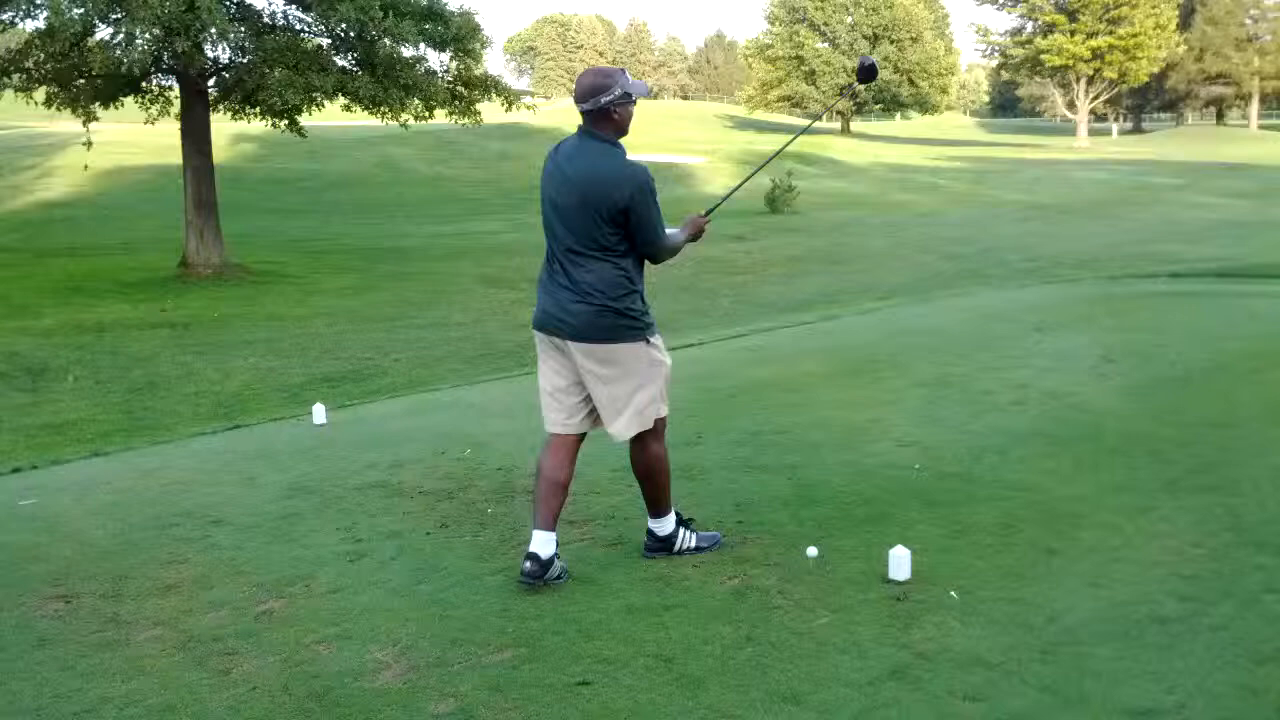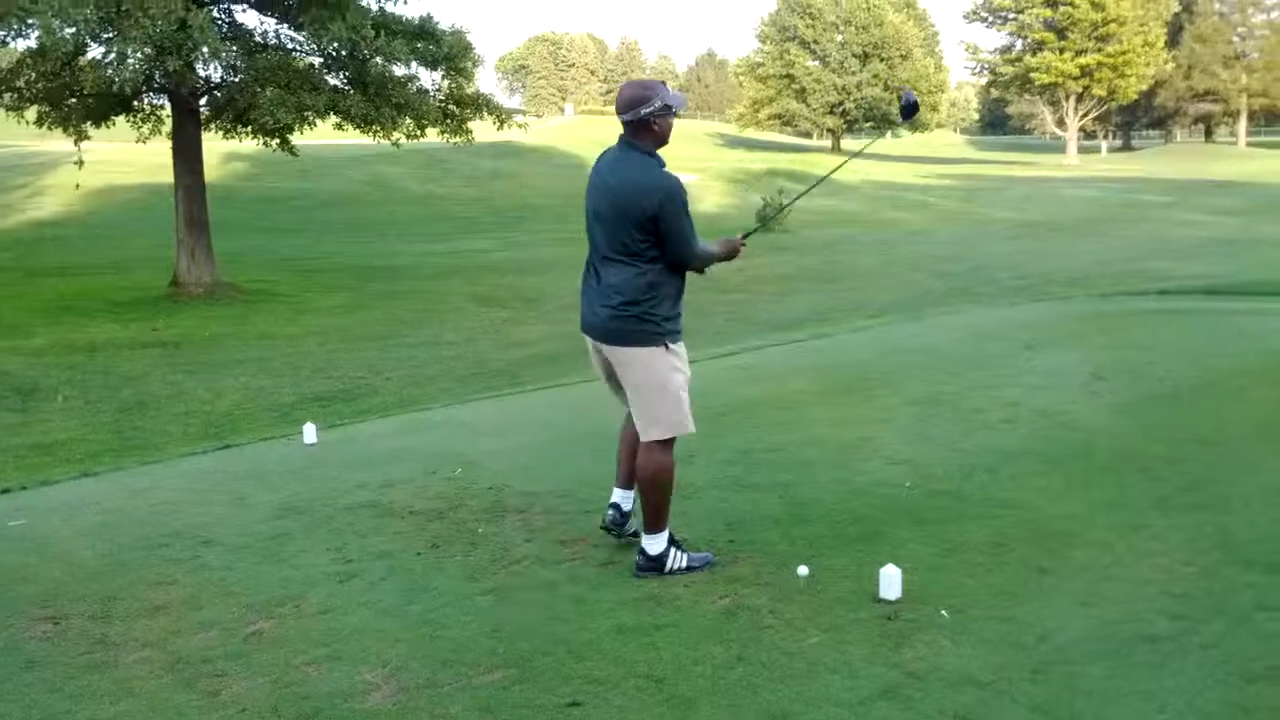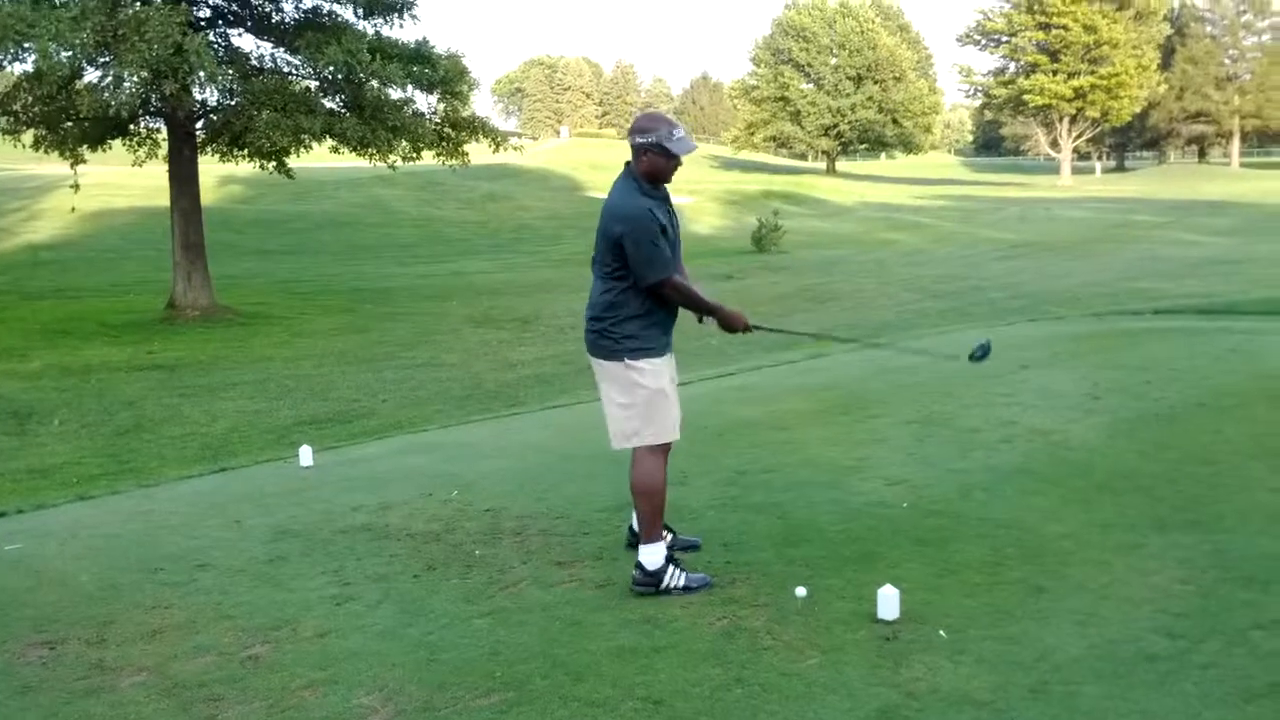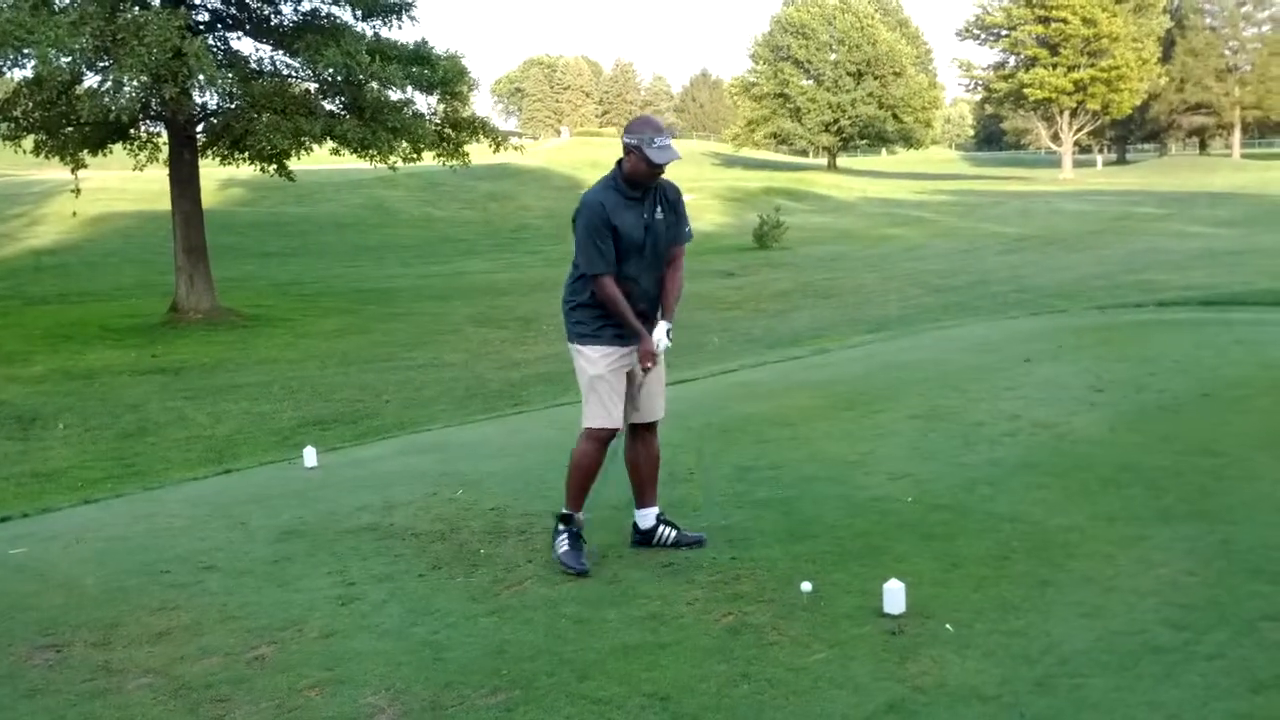
dt=0.4s
person 1, frame 1
left shoulder: (557, 157)
right shoulder: (630, 177)
right elbow: (656, 251)
left wrist: (667, 233)
right wrist: (687, 233)
left hip: (555, 319)
right hip: (614, 325)
left knee: (562, 434)
right knee: (648, 428)
left ankle: (540, 550)
right ankle: (664, 530)
person 1, frame 2
left shoulder: (606, 163)
right shoulder: (661, 185)
right elbow: (688, 257)
left wrist: (701, 252)
right wrist: (721, 251)
left hip: (602, 318)
right hip: (643, 327)
left knee: (640, 420)
right knee: (659, 434)
left ankle: (622, 505)
right ankle: (655, 549)
person 1, frame 3
left shoulder: (652, 191)
right shoulder: (631, 212)
left elbow: (670, 268)
right elbow: (666, 284)
left wrist: (705, 307)
right wrist: (720, 314)
left hip: (652, 336)
right hip: (626, 344)
left knee: (661, 436)
right knee: (652, 445)
left ankle: (644, 527)
right ankle: (653, 565)
person 1, frame 4
left shoulder: (670, 195)
right shoulder: (597, 205)
left elbow: (675, 262)
right elbow: (602, 281)
left wrist: (664, 323)
right wrist: (639, 335)
left hip: (647, 329)
right hip: (599, 332)
left knee: (645, 425)
right knee: (602, 429)
left ankle: (647, 522)
right ankle: (568, 523)
